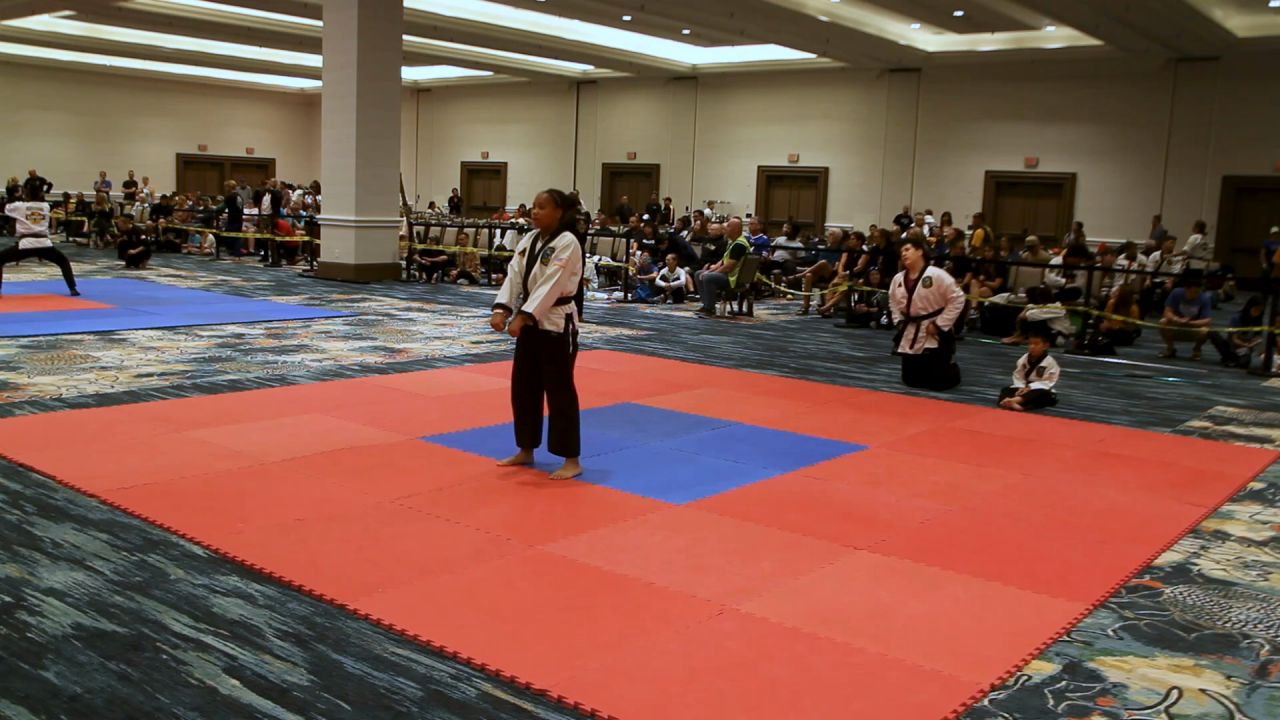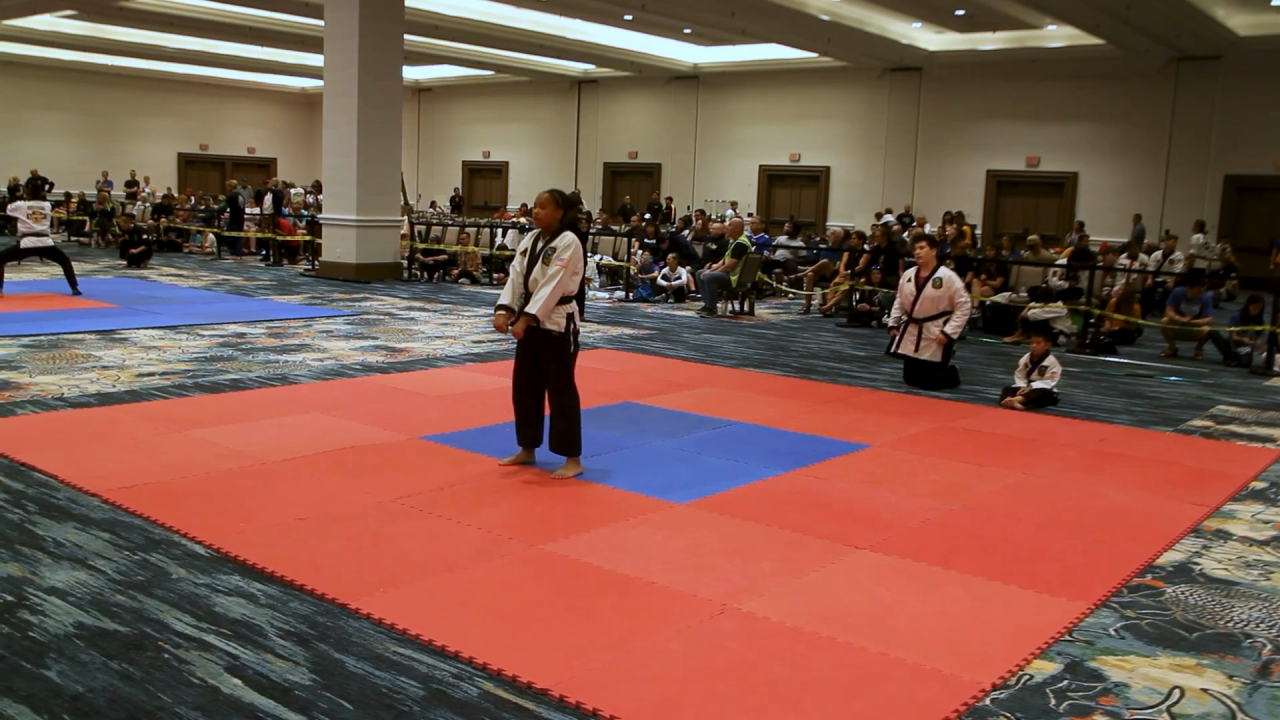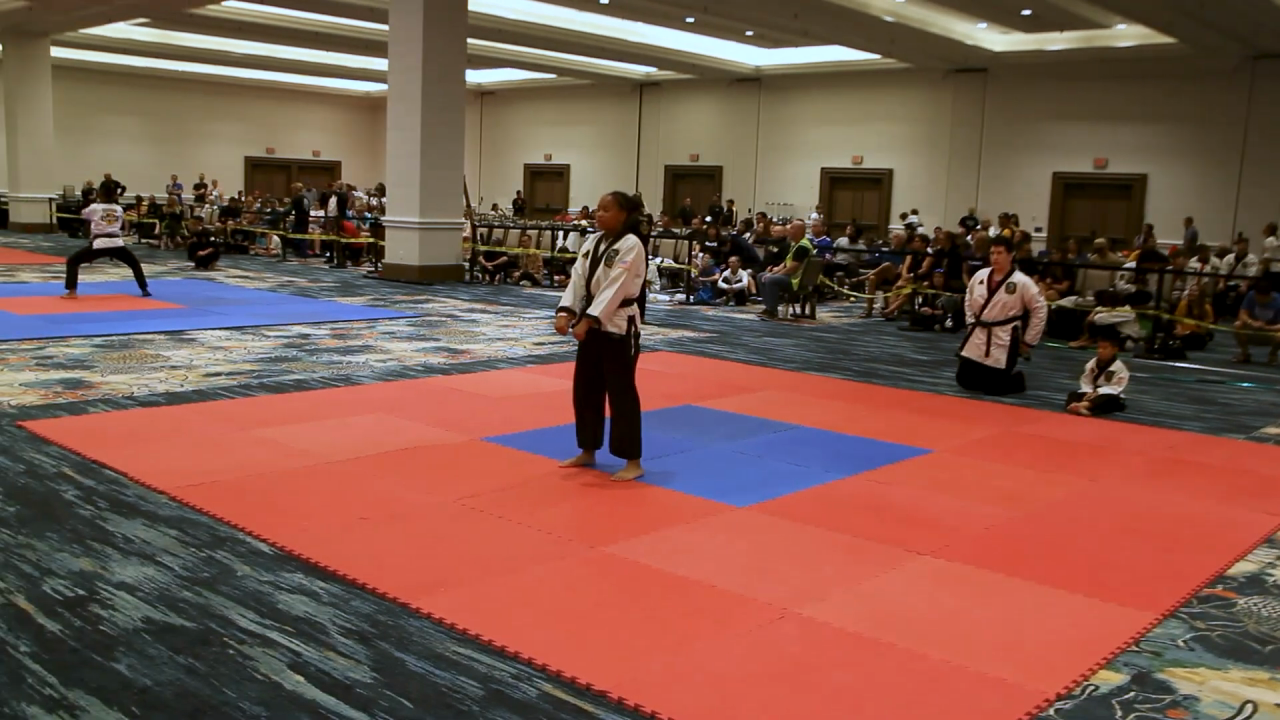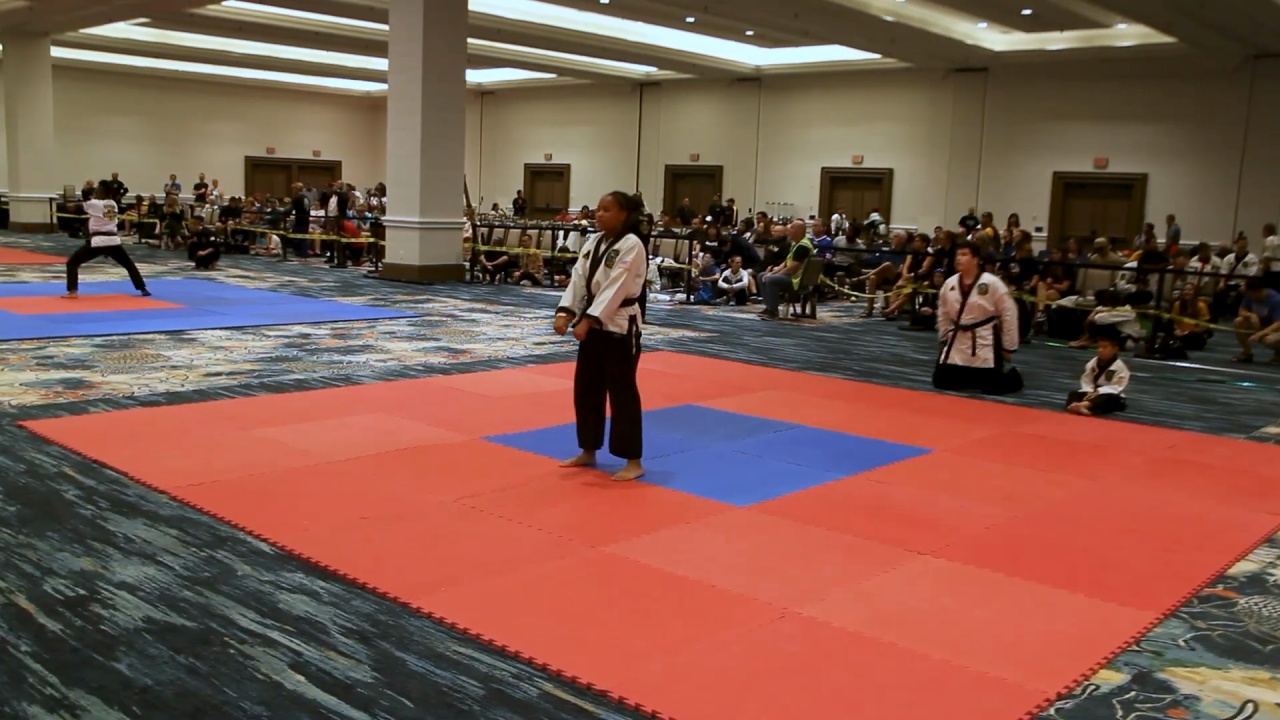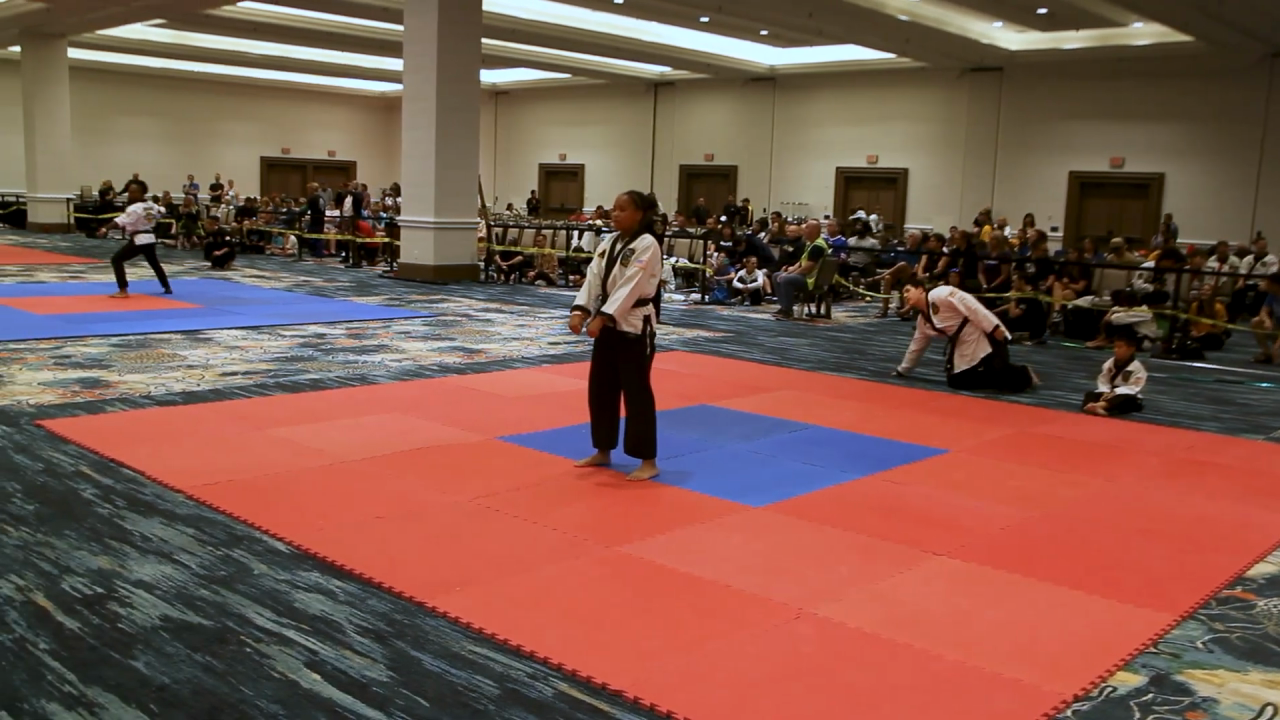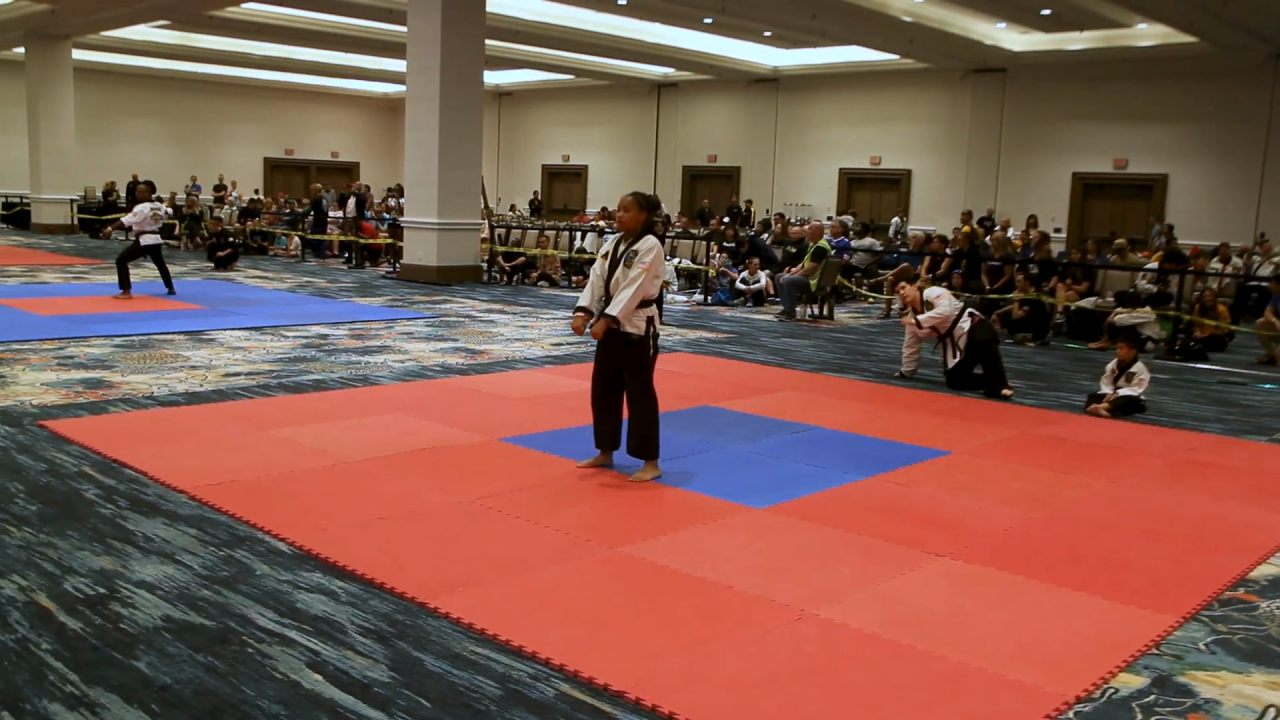
dt=0.5s
person 1, frame 1
left shoulder: (568, 243)
right shoulder: (529, 240)
left elbow: (550, 285)
right elbow: (515, 276)
left wrist: (521, 316)
right wrist: (501, 309)
left hip: (557, 323)
right hip: (530, 321)
left knee: (560, 391)
right knee: (523, 388)
left ankle: (571, 460)
right ankle: (526, 450)
person 1, frame 2
left shoulder: (568, 242)
right shoulder: (530, 239)
left elbow: (552, 285)
right elbow: (516, 276)
left wrist: (525, 318)
right wrist: (504, 310)
left hip: (558, 323)
right hip: (530, 320)
left knee: (561, 390)
right knee: (524, 387)
left ankle: (573, 459)
right ankle: (528, 450)
person 1, frame 3
left shoulder: (631, 245)
right shoulder: (593, 242)
left elbow: (614, 287)
right elbow: (578, 278)
left wrist: (587, 320)
right wrist: (566, 312)
left hip: (619, 325)
right hip: (592, 322)
left knee: (621, 392)
right knee: (585, 389)
left ankle: (633, 462)
right ankle: (588, 452)
person 1, frame 4
left shoulder: (632, 245)
right shoulder: (593, 242)
left elbow: (615, 287)
right elbow: (578, 279)
left wrist: (588, 320)
right wrist: (565, 312)
left hip: (620, 325)
right hip: (593, 322)
left knee: (623, 392)
right knee: (586, 389)
left ankle: (634, 461)
right ankle: (589, 451)
person 1, frame 5
left shoulder: (647, 245)
right shoulder: (609, 242)
left elbow: (630, 287)
right elbow: (594, 278)
left wrist: (600, 318)
right wrist: (580, 311)
left hip: (634, 325)
right hip: (608, 322)
left knee: (637, 392)
right knee: (600, 389)
left ankle: (648, 461)
right ankle: (603, 452)
person 1, frame 6
left shoulder: (650, 246)
right shoulder: (613, 243)
left elbow: (633, 287)
right elbow: (597, 279)
left wrist: (605, 319)
right wrist: (583, 312)
left hip: (638, 326)
right hip: (611, 324)
left knee: (640, 393)
right knee: (604, 390)
left ankle: (651, 463)
right ankle: (606, 452)
